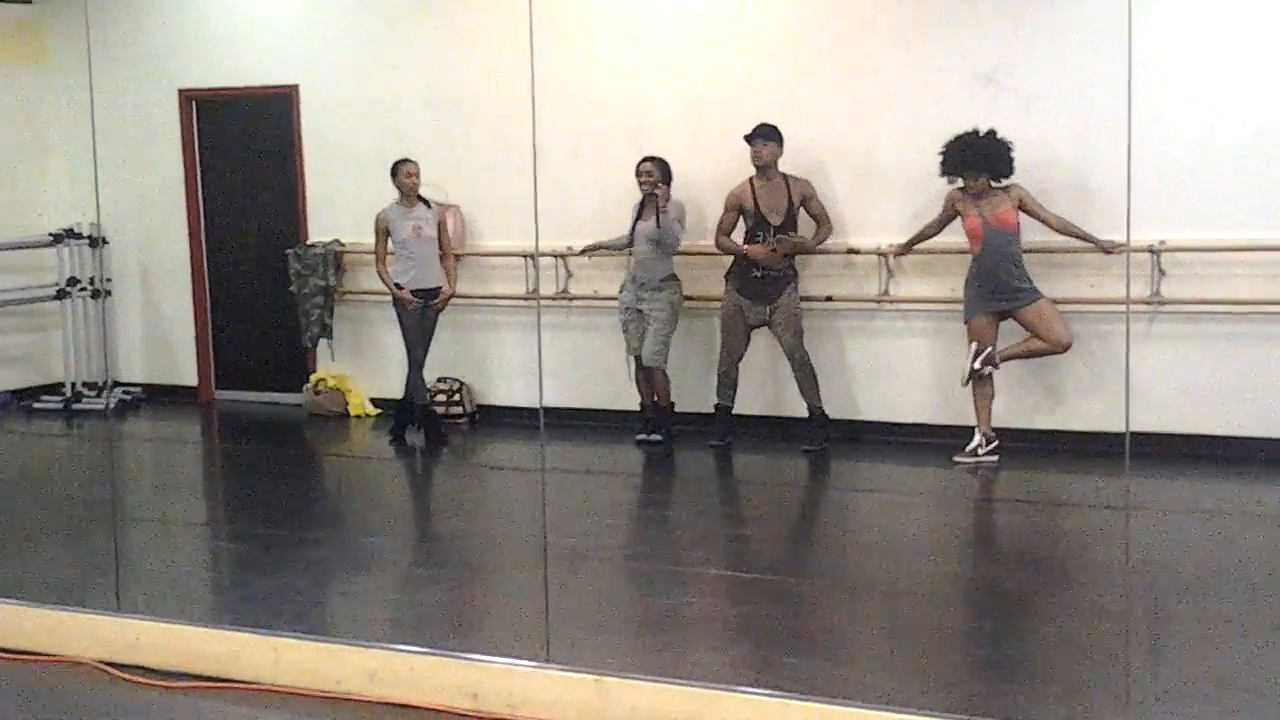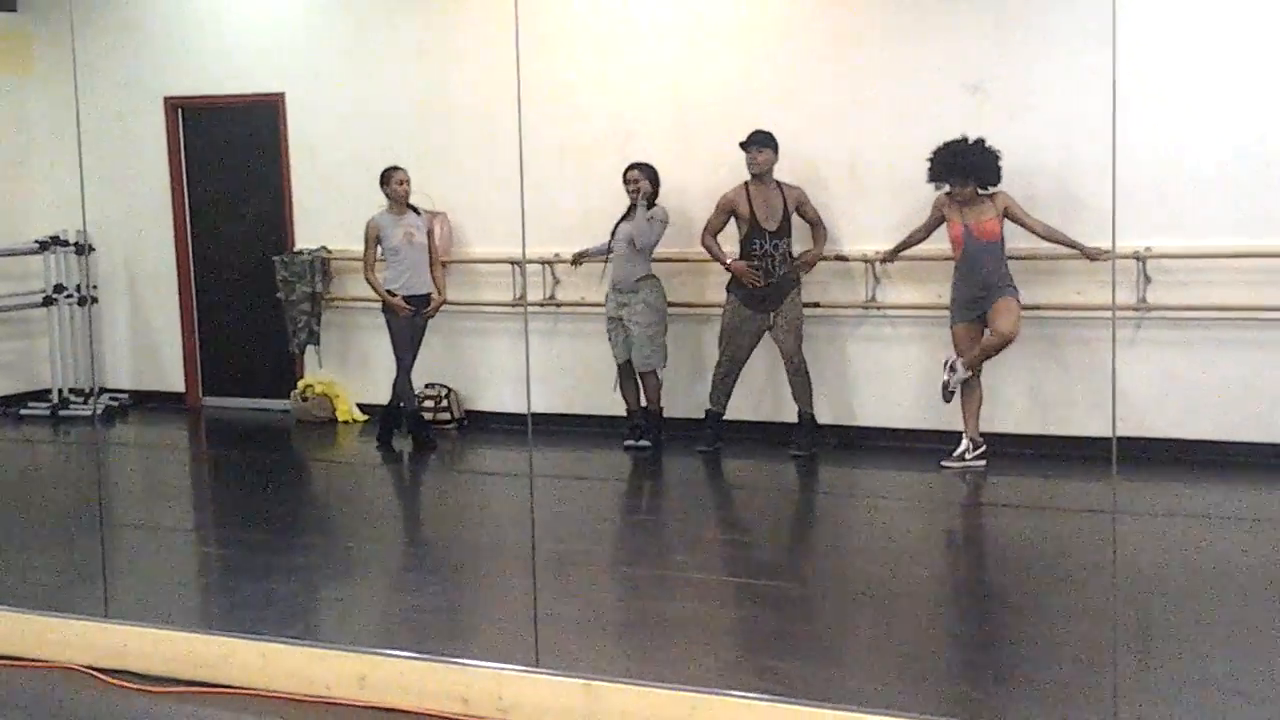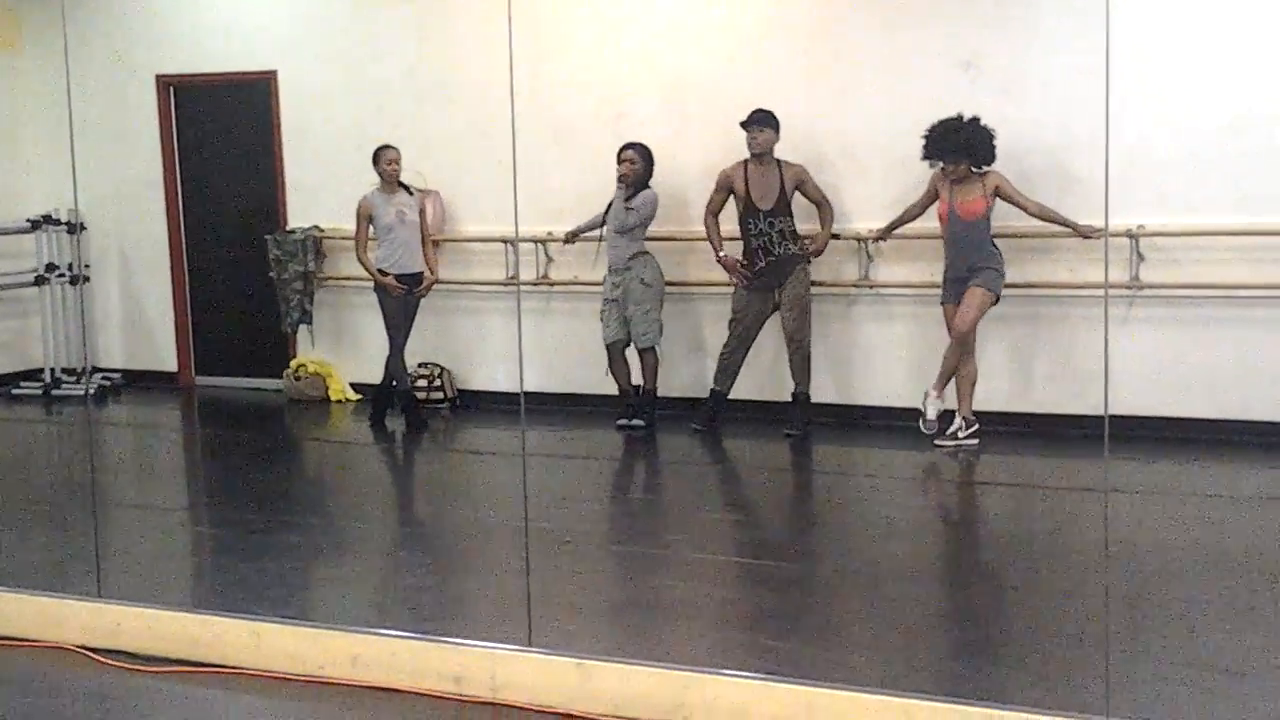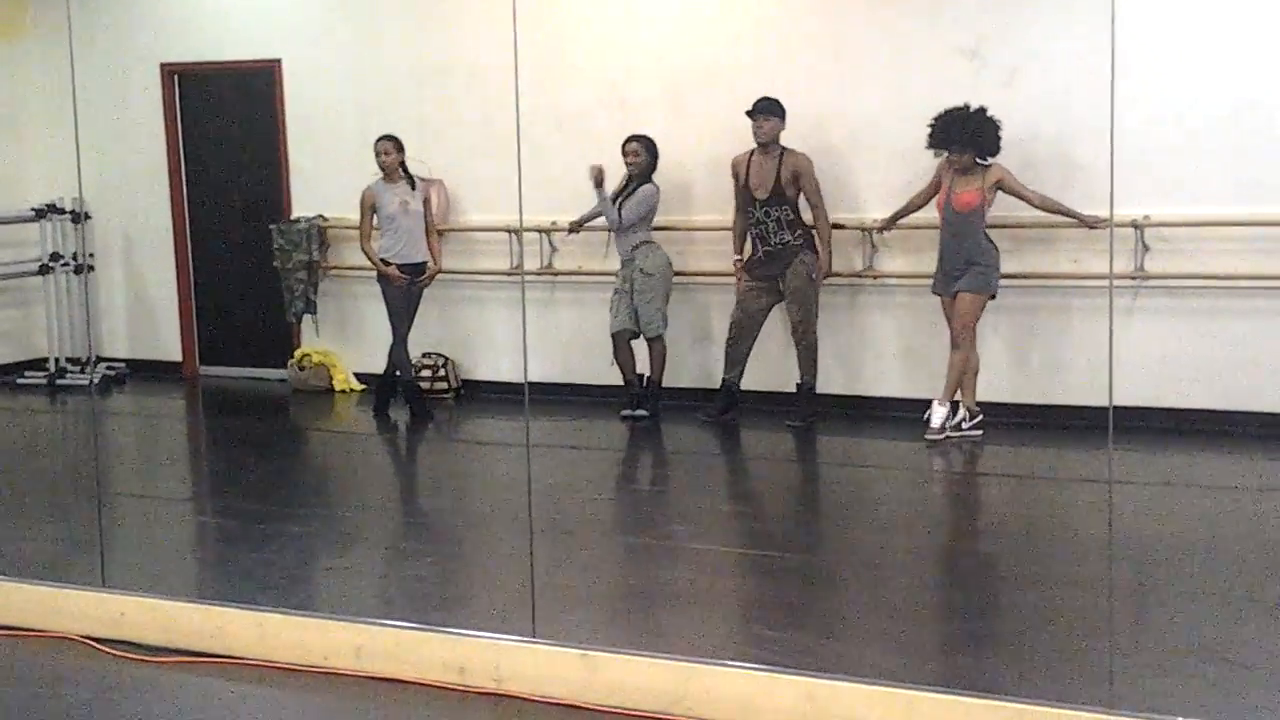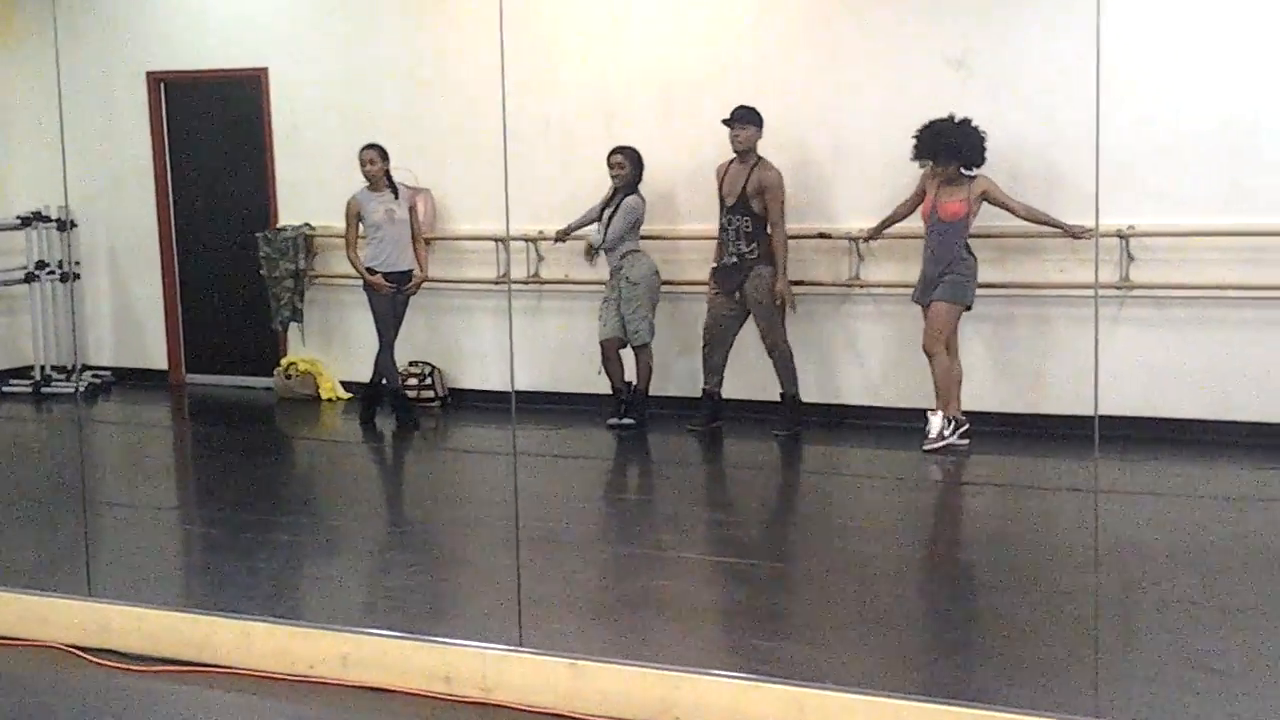
dt=0.3s
person 1, frame 1
left shoulder: (1013, 194)
right shoulder: (957, 199)
left elbow: (1053, 221)
right elbow: (936, 226)
left wrist: (1097, 241)
right wrist: (907, 245)
left hip: (1018, 286)
right hip: (981, 290)
left knee: (1061, 340)
right knee: (982, 368)
left ankle: (993, 357)
right ankle: (985, 438)
person 1, frame 2
left shoulder: (999, 202)
right shoulder: (945, 204)
left elbow: (1038, 227)
right elbow: (923, 231)
left wrist: (1083, 249)
right wrist: (894, 251)
left hip: (999, 288)
right hip: (964, 294)
left knee: (1006, 332)
right knee: (972, 373)
left ankle: (958, 368)
right ankle: (973, 444)
person 1, frame 3
left shoulder: (990, 181)
right shoulder: (940, 180)
left elbow: (1030, 207)
right elbow: (918, 208)
left wrist: (1075, 227)
right wrist: (887, 229)
left hip: (985, 268)
right hip: (954, 273)
left knee: (961, 328)
right knee: (963, 346)
left ankle: (935, 394)
right ankle: (965, 422)
person 1, frame 4
left shoulder: (992, 174)
right shoulder: (945, 169)
left elbow: (1034, 198)
right elbow: (923, 196)
left wrist: (1079, 217)
right wrist: (892, 219)
left hip: (978, 265)
right hip: (949, 266)
left knee: (961, 338)
right knee: (964, 340)
left ankle: (942, 408)
right ankle: (969, 413)
person 1, frame 5
left shoulder: (978, 185)
right shoulder: (929, 179)
left elbow: (1018, 209)
right elbow: (908, 206)
left wrist: (1065, 227)
right wrist: (878, 228)
left hip: (957, 274)
right hip: (931, 275)
left knee: (933, 345)
right knee: (946, 350)
left ankle: (941, 420)
right ankle: (955, 422)
person 2, frame 1
left shoulder: (800, 187)
right shoulder: (739, 194)
left elbow: (825, 224)
right elbow: (720, 238)
left wrist: (809, 244)
right wrist: (746, 249)
left hip: (782, 285)
right hip: (742, 286)
left knee: (796, 352)
right knee: (730, 355)
left ankle: (818, 420)
right ankle: (723, 419)
person 2, frame 2
left shoulder: (793, 195)
right shoulder: (734, 198)
left elbow: (818, 225)
right elbow: (707, 236)
left wrist: (816, 251)
right wrist: (729, 264)
left hip: (785, 290)
right hip: (745, 291)
left knee: (793, 357)
right knee: (729, 360)
left ankle: (806, 426)
right ankle: (713, 425)
person 2, frame 3
left shoulder: (794, 173)
right shoulder: (731, 176)
left elbow: (823, 204)
right elbow: (710, 215)
left wrist: (825, 236)
right wrist: (721, 255)
left hip: (793, 267)
right hip: (752, 270)
left knee: (797, 336)
right knee: (737, 339)
left ankle: (800, 405)
right ankle: (715, 402)
person 2, frame 4
left shoulder: (797, 163)
right shoulder: (740, 164)
left elbow: (817, 209)
left wrist: (825, 254)
right wrist: (738, 256)
left hip: (797, 256)
right hip: (760, 260)
left knee: (803, 328)
right knee: (740, 326)
left ankle: (806, 398)
right ankle: (728, 394)
person 2, frame 5
left shoulder: (767, 175)
right shoulder: (723, 171)
left elbow: (777, 228)
left wrist: (781, 277)
right wrist: (716, 264)
left hip: (758, 269)
right hip: (727, 269)
left knee: (774, 339)
right knee: (713, 337)
left ankle: (791, 406)
right ankle: (711, 404)
person 3, frame 1
left shoulder: (434, 212)
right shoulder: (386, 217)
left elbow: (447, 254)
right elbow: (380, 262)
left wrist: (450, 287)
right wrist: (395, 291)
left hip: (433, 292)
right hip: (406, 294)
left knee: (418, 360)
right knee: (416, 359)
left ankle: (402, 421)
right ankle: (429, 422)
person 3, frame 2
left shoulder: (424, 219)
right shoulder: (377, 224)
left elbow: (435, 262)
right elbow: (368, 270)
left wrist: (441, 294)
right wrist: (388, 298)
left hip: (423, 299)
right hip: (397, 301)
left knee: (406, 365)
right knee: (404, 365)
left ankle: (388, 425)
right ankle: (418, 429)
person 3, frame 3
left shoulder: (416, 198)
right shoulder: (369, 203)
left elbow: (426, 241)
right elbow: (361, 250)
left wrist: (433, 273)
right wrist: (380, 278)
left hip: (415, 278)
right hip: (389, 280)
left knee: (399, 344)
right knee: (397, 343)
left ankle: (381, 403)
right ankle: (410, 407)
person 3, frame 4
left shoulder: (420, 188)
right shoulder: (372, 193)
left elbow: (431, 231)
right elbow: (365, 239)
left wrist: (436, 263)
right wrist: (381, 268)
left hip: (418, 268)
right hip: (391, 269)
left knee: (402, 333)
right knee: (400, 333)
left ankle: (384, 392)
right ankle: (414, 397)
person 3, frame 5
left shoulder: (406, 196)
right shoulder: (357, 202)
left elbow: (418, 238)
right elbow: (351, 248)
left wrist: (422, 271)
right wrist: (368, 277)
left hip: (404, 276)
right hip: (378, 278)
left knee: (388, 341)
right knee: (387, 341)
left ankle: (371, 398)
right ankle: (401, 405)
person 4, frame 1
left shoulder: (673, 206)
right shoulder: (638, 208)
left elbow: (673, 244)
left wrist: (664, 210)
right wrist: (599, 245)
left hip: (663, 292)
right hip: (633, 290)
left knee: (653, 360)
right knee: (639, 359)
left ankle: (665, 420)
right ankle: (649, 418)
person 4, frame 2
left shoulder: (658, 213)
right shoulder: (628, 213)
left elbow: (642, 242)
left wrist: (642, 203)
right wrist: (587, 253)
left hip: (643, 294)
right hip: (617, 296)
left knee: (645, 365)
right knee: (624, 365)
left ankle: (653, 426)
right ankle: (636, 424)
person 4, frame 3
left shoulder: (648, 196)
right shoulder: (626, 193)
left elbow: (619, 223)
right elbow: (606, 217)
left wrist: (621, 187)
right wrist: (578, 230)
left hip: (639, 272)
right hip: (615, 275)
left knee: (644, 343)
right knee: (613, 344)
left ankle: (647, 406)
right ankle: (629, 403)
person 4, frame 4
left shoulder: (648, 191)
right shoulder: (629, 183)
left elbow: (618, 222)
right elbow: (612, 205)
left wrist: (599, 189)
right wrist: (582, 220)
left hip: (647, 262)
right hip: (628, 266)
left knee: (653, 333)
right knee: (619, 334)
left ankle: (652, 397)
right ankle: (634, 393)
person 4, frame 5
left shoulder: (632, 202)
right shoulder: (614, 193)
left elbow: (607, 240)
right elbow: (596, 212)
left wrist: (589, 244)
right wrist: (569, 229)
left hip: (635, 271)
right hip: (618, 276)
left knee: (640, 342)
right knee: (608, 343)
left ankle: (638, 405)
right ankle: (621, 400)
